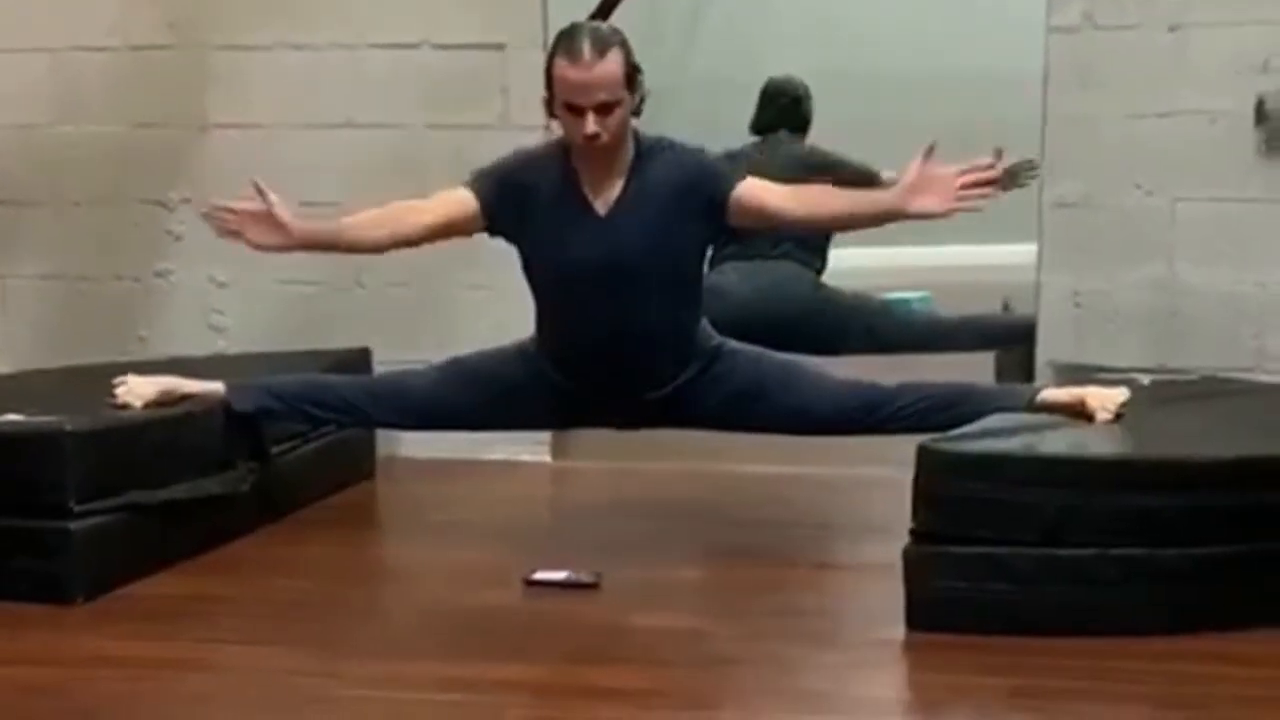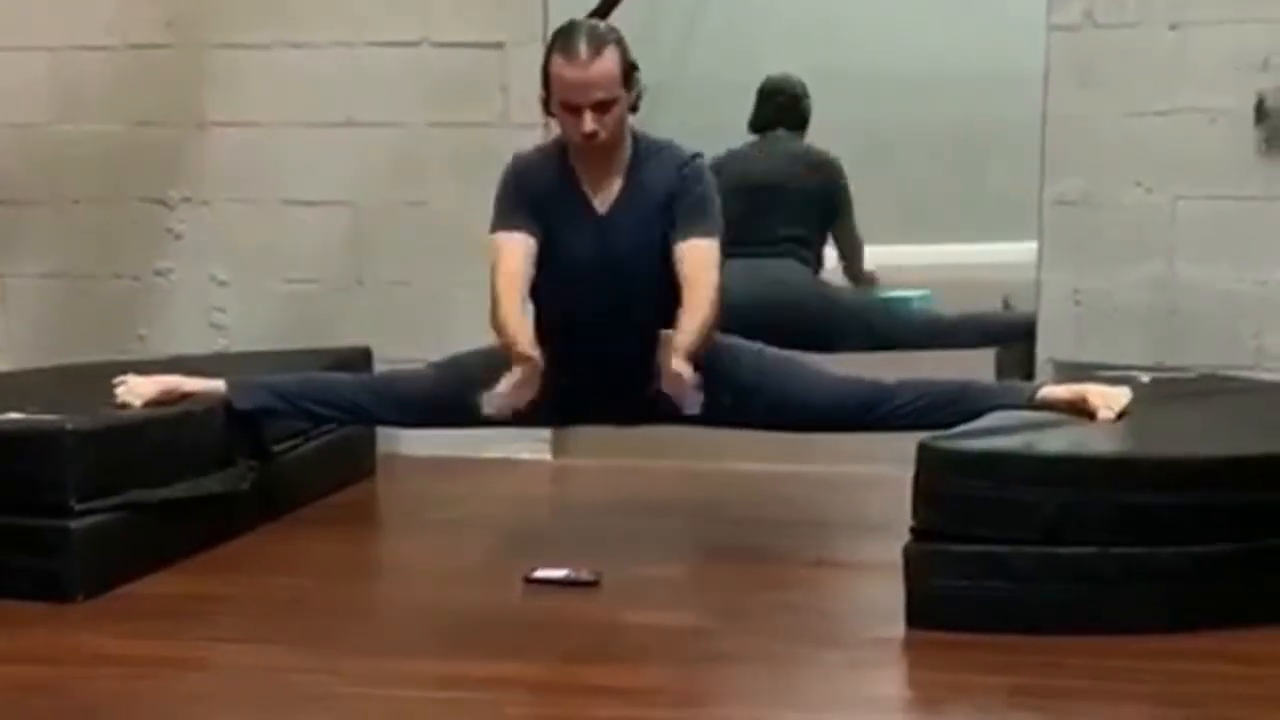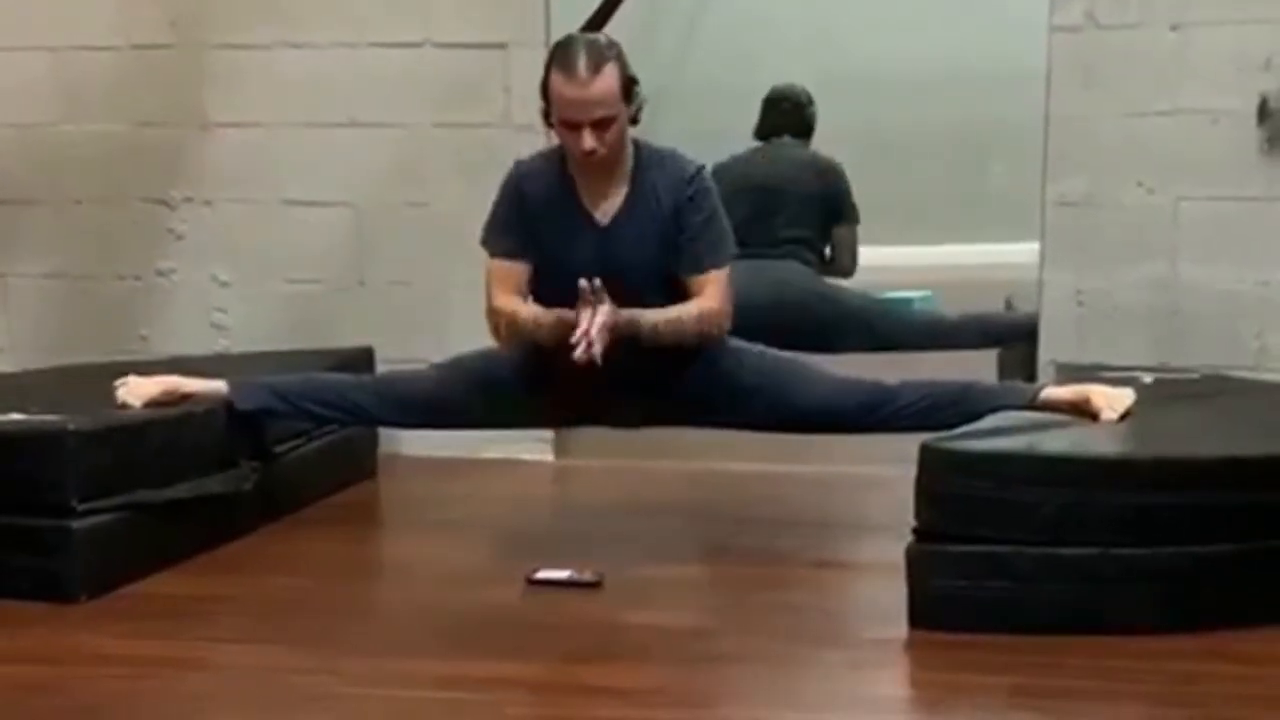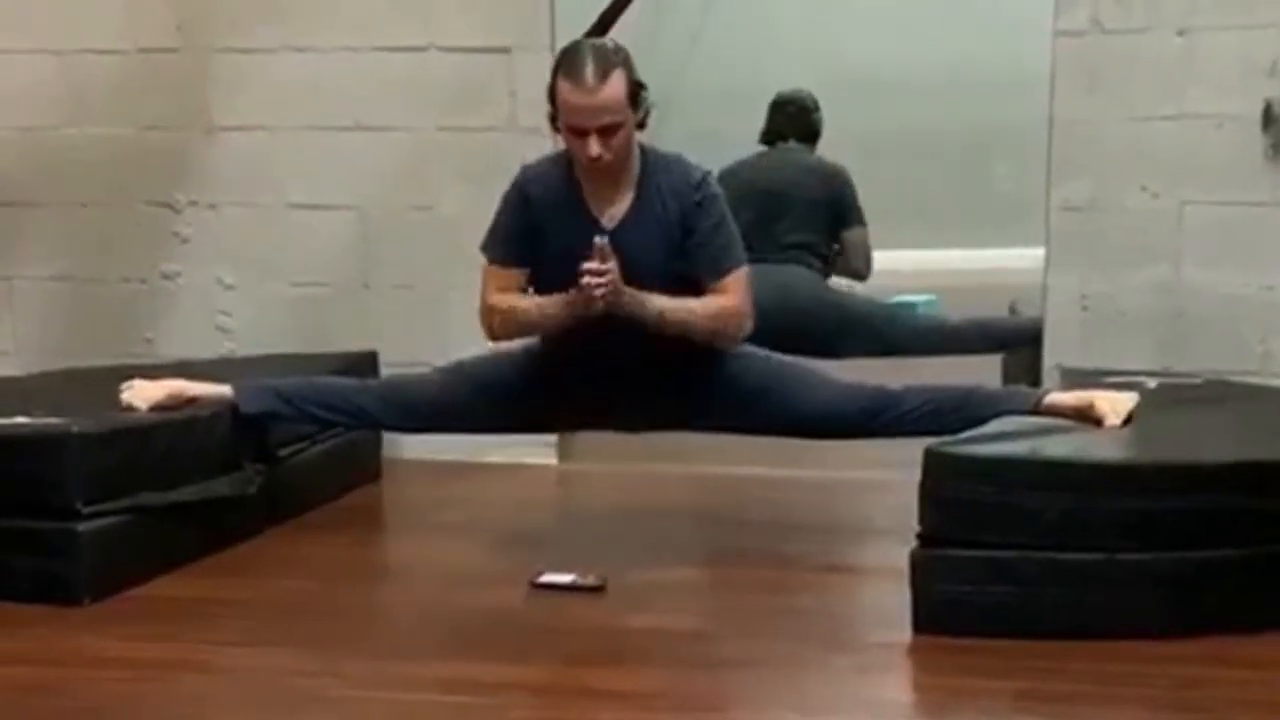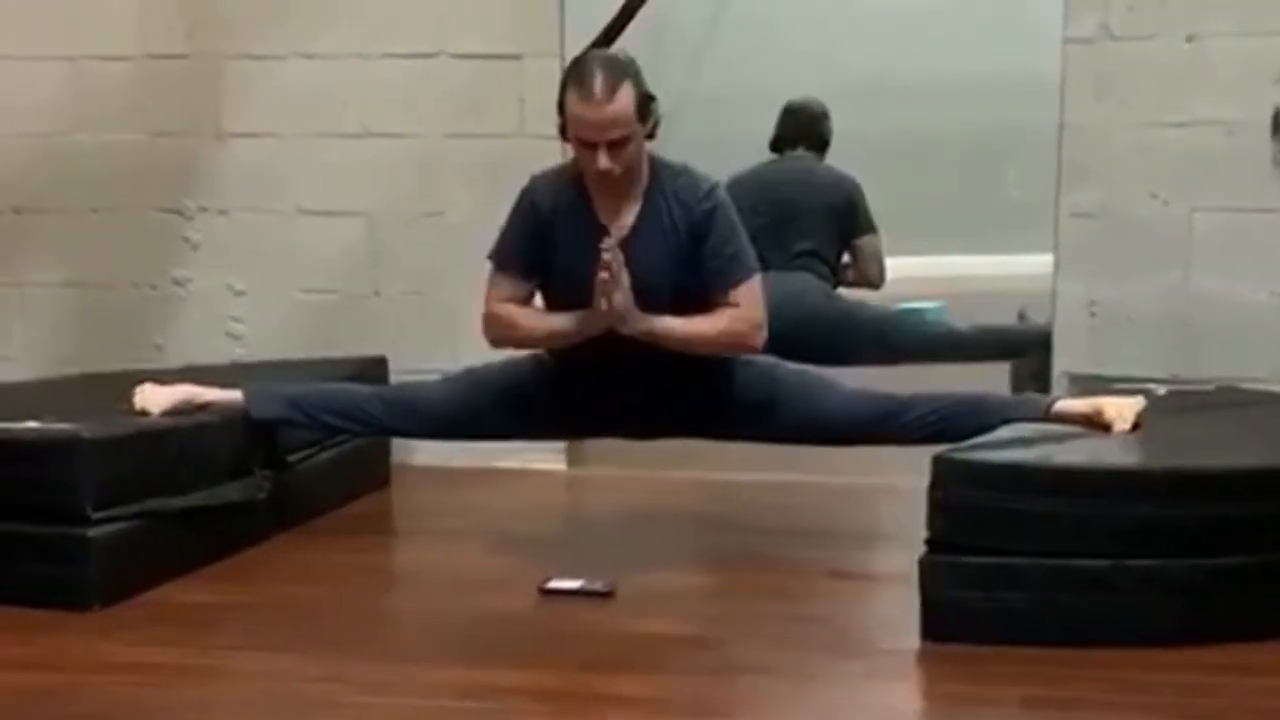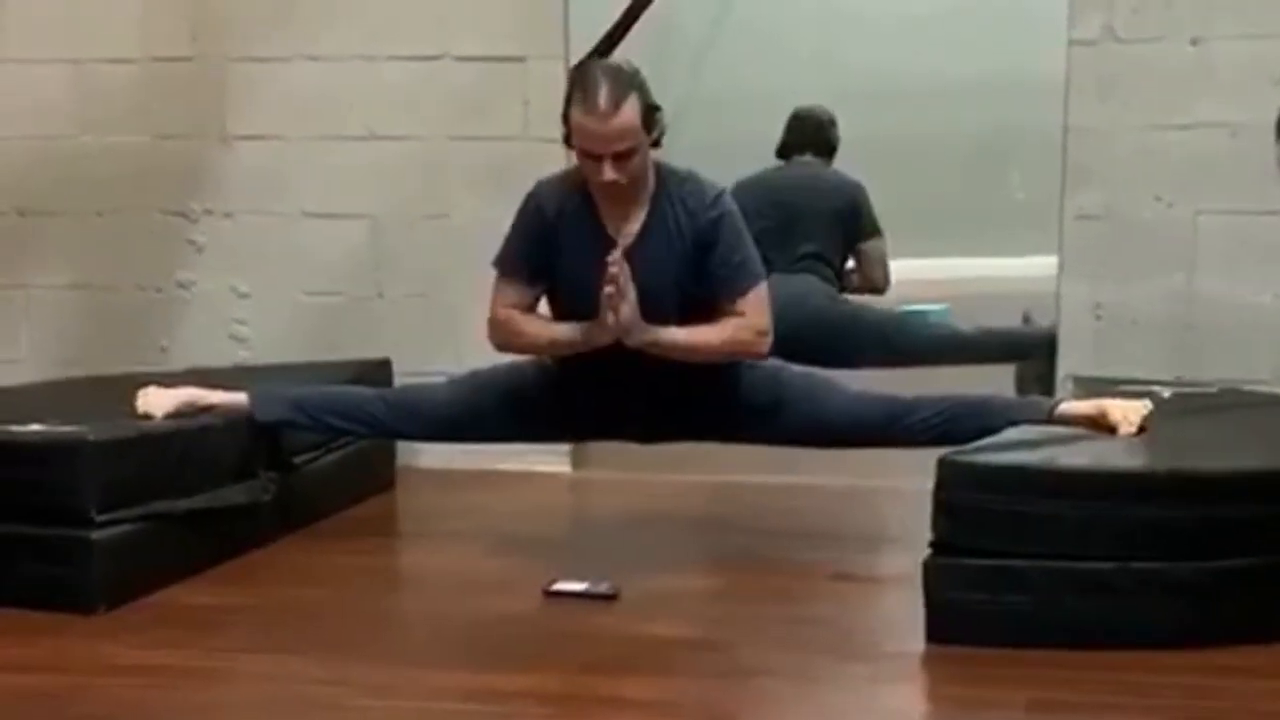
dt=0.4s
person 1, frame 1
left shoulder: (685, 174)
right shoulder: (524, 180)
left elbow: (793, 202)
right elbow: (418, 217)
left wrist: (901, 201)
right wrist: (301, 233)
left hip: (686, 378)
right hip: (558, 381)
left knee: (864, 406)
right knee: (389, 399)
person 1, frame 2
left shoulder: (680, 174)
right shoulder: (527, 178)
left elbow: (699, 282)
right elbow: (509, 279)
left wrist: (684, 350)
right wrist: (521, 357)
left hip: (672, 369)
right hip: (557, 374)
left knee: (858, 403)
right knee: (385, 397)
person 1, frame 3
left shoulder: (683, 183)
right shoulder: (525, 186)
left elbow: (715, 317)
right elbow: (503, 316)
left wrist: (625, 321)
right wrist: (573, 322)
left hip: (676, 370)
right hip: (555, 370)
left knee: (859, 402)
right knee: (386, 398)
left ankle: (1051, 397)
person 1, frame 4
left shoulder: (689, 188)
right shoulder: (532, 190)
left elbow: (734, 318)
right elbow: (496, 315)
left wrist: (635, 300)
right wrist: (575, 301)
left hip: (684, 377)
right hip: (562, 378)
left knee: (869, 408)
right knee: (387, 403)
person 1, frame 5
left shoulder: (698, 201)
right shoulder: (541, 201)
left elbow: (748, 331)
right elbow: (499, 320)
left wrist: (643, 322)
right wrist: (587, 321)
left hip: (694, 386)
right hip: (570, 386)
left knee: (875, 415)
right knee: (402, 409)
left ankle: (1063, 412)
person 1, frame 6
left shoulder: (704, 208)
right shoulder: (546, 207)
left elbow: (754, 338)
right elbow: (504, 324)
left wrist: (649, 334)
right wrist: (591, 334)
left hip: (700, 388)
right hip: (575, 389)
left knee: (881, 417)
right knee: (410, 412)
person 2, frame 1
left shoulder: (724, 166)
right shoulder: (826, 167)
left hip: (725, 297)
right hip: (793, 296)
right knee: (929, 330)
right ankle: (1033, 330)
person 2, frame 2
left shoulder: (720, 167)
right shoulder: (821, 166)
right elbow: (850, 248)
right wrist: (860, 279)
left hip: (727, 295)
right hip: (792, 292)
right knee: (927, 328)
right ankle: (1032, 327)
person 2, frame 3
left shoulder: (723, 172)
right shoulder: (825, 171)
right elbow: (845, 263)
left hip: (730, 298)
right hip: (794, 293)
right knee: (921, 327)
right ankle: (1033, 327)
person 2, frame 4
left shoulder: (729, 176)
right shoulder: (830, 175)
right elbow: (859, 266)
right hip: (798, 298)
right knee: (926, 331)
right ankle: (1035, 331)
person 2, frame 5
left shoulder: (737, 184)
right shoulder: (840, 184)
right elbow: (873, 274)
right hip: (805, 307)
right knee: (936, 337)
right ankle: (1043, 338)
person 2, frame 6
left shoulder: (743, 189)
right shoulder: (846, 189)
right elbow: (877, 279)
right hip: (809, 309)
right knee: (941, 340)
right ankle: (1046, 341)
